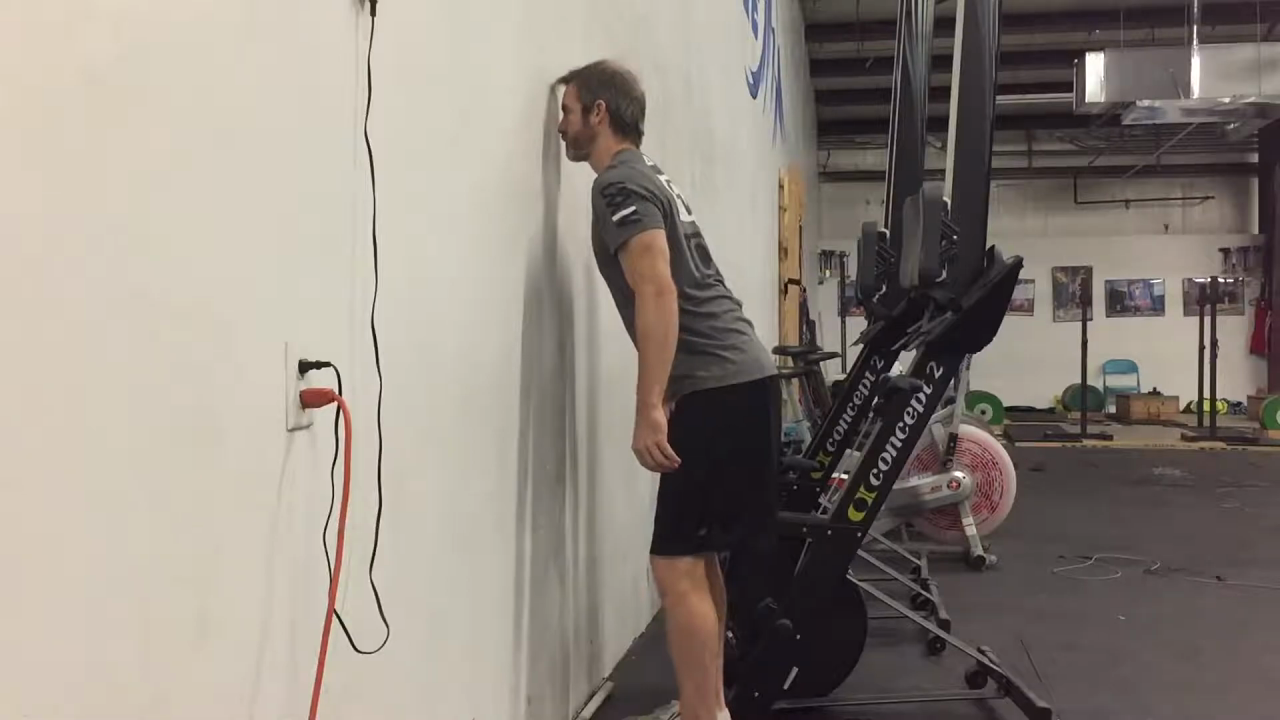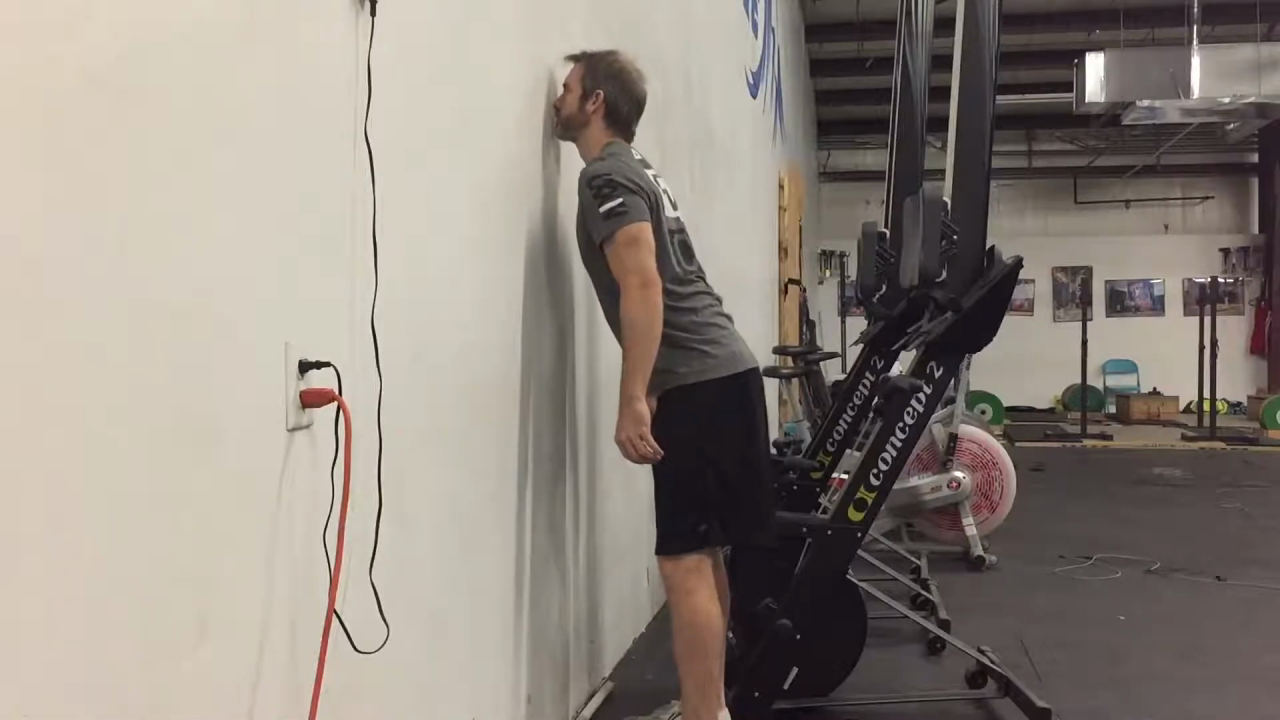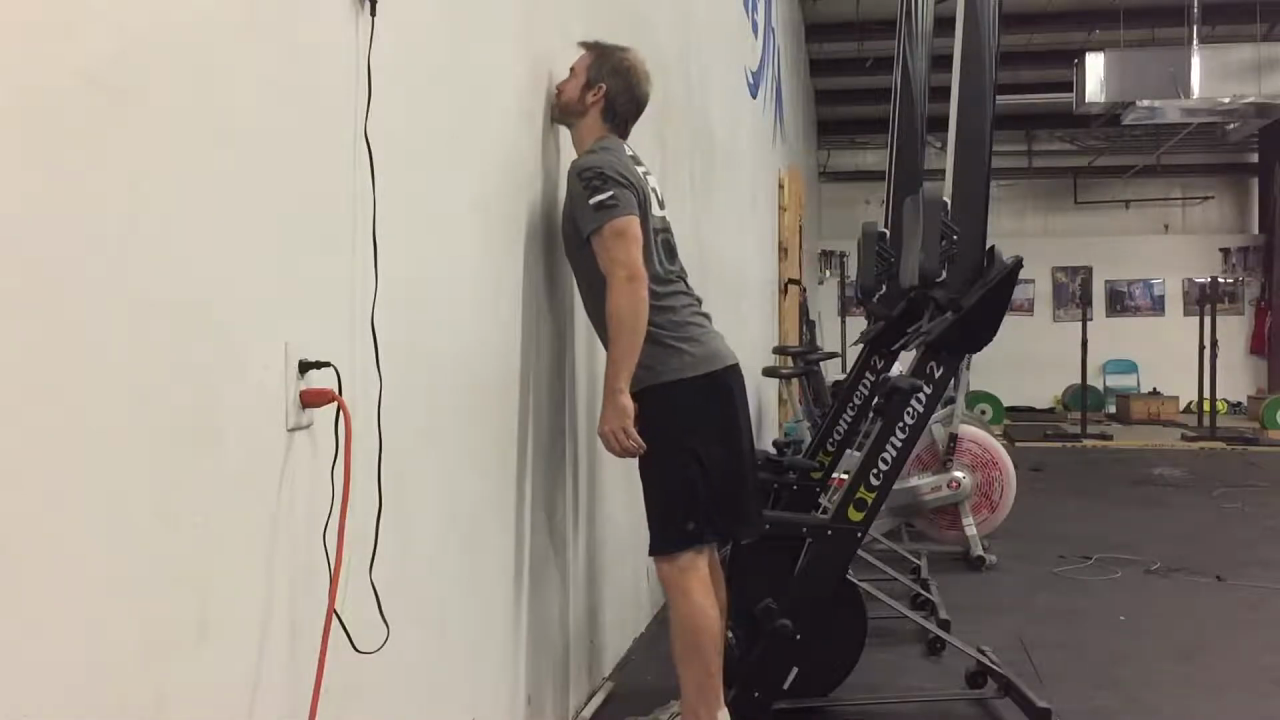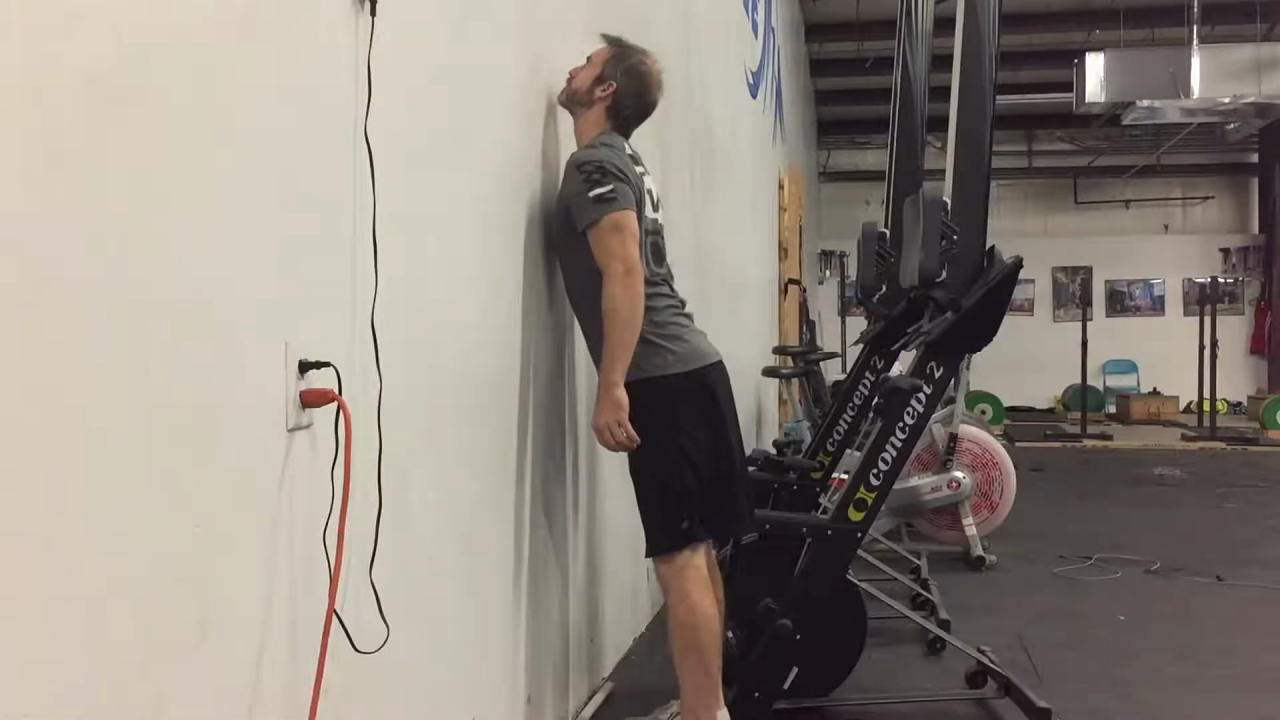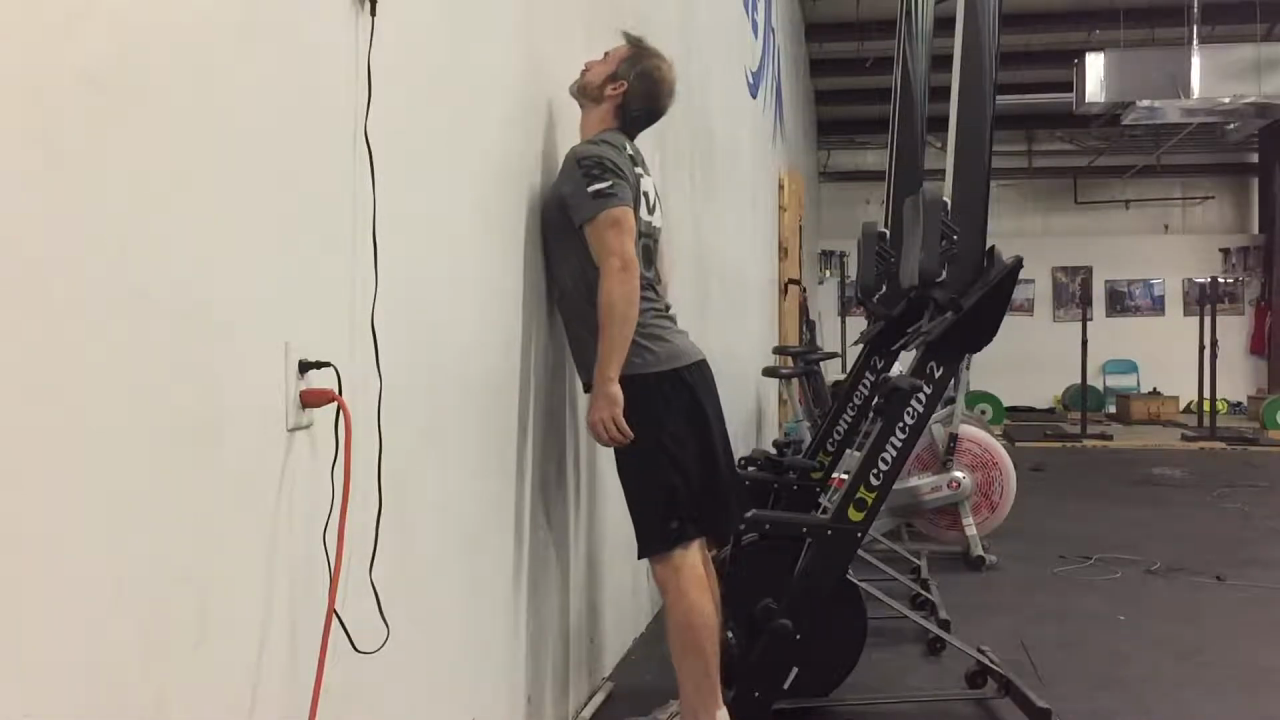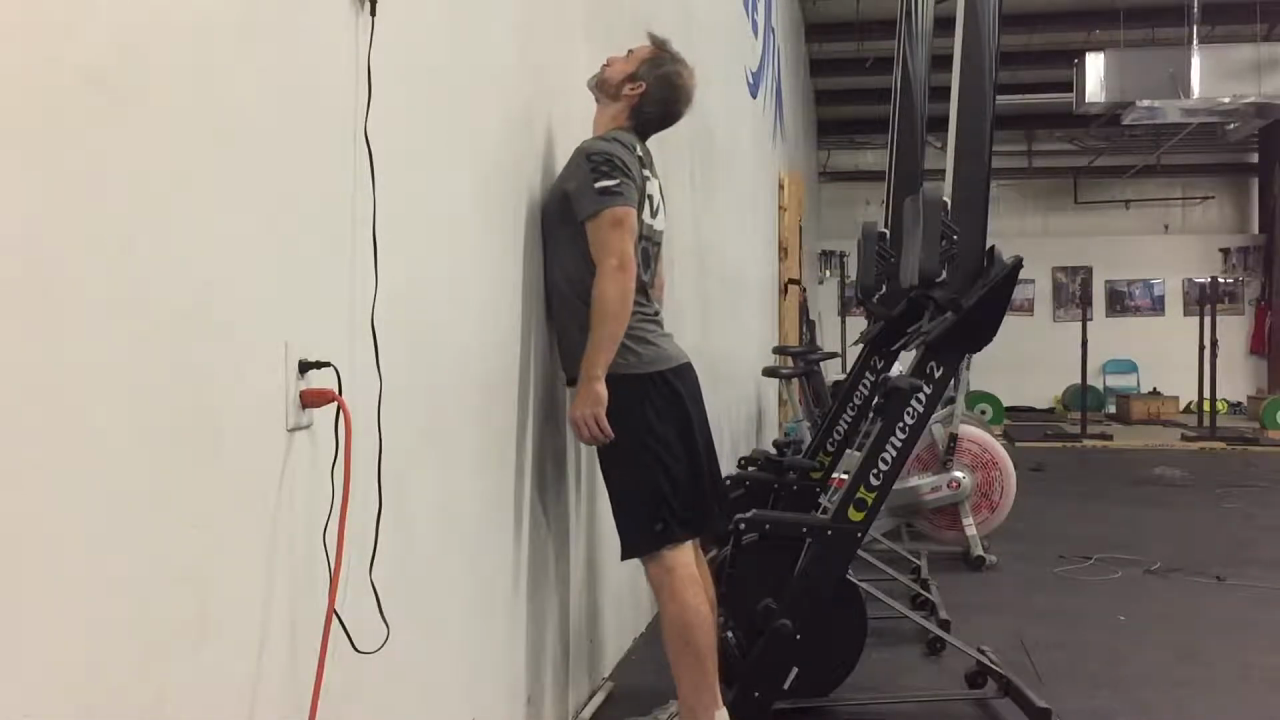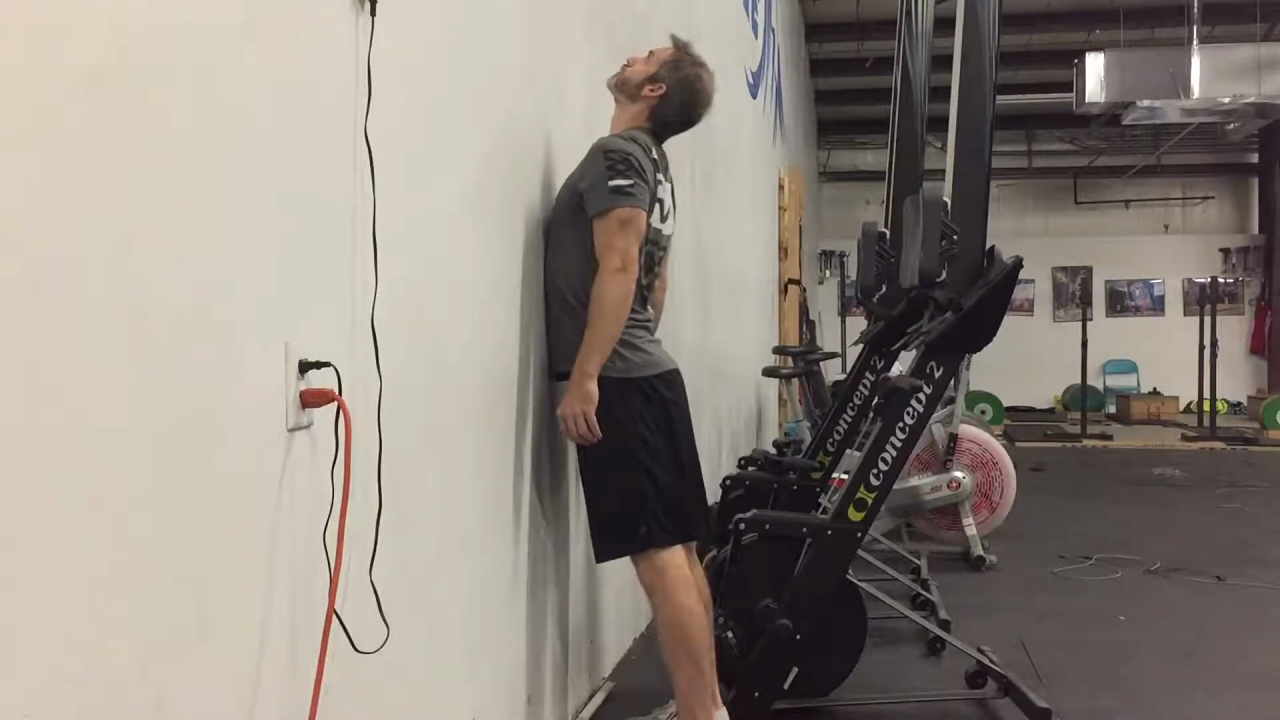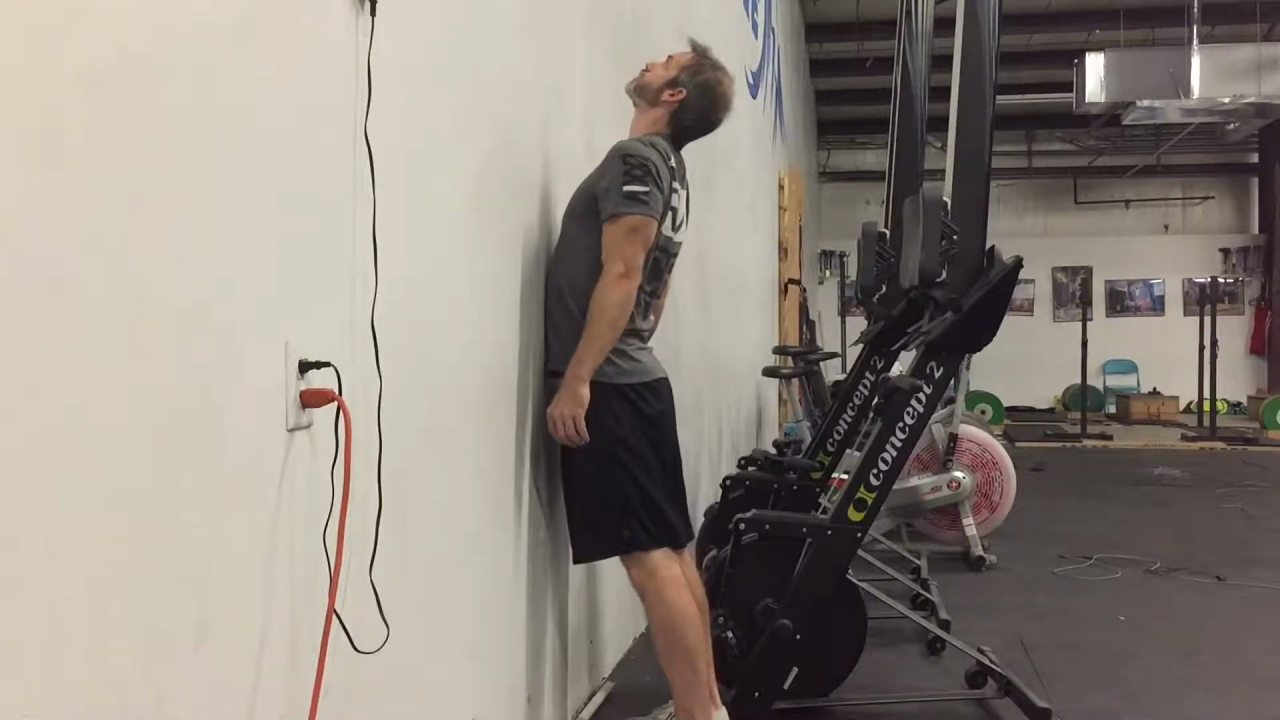
dt=0.5s
person 1, frame 1
left shoulder: (618, 185)
right shoulder: (645, 176)
left elbow: (657, 294)
left wrist: (648, 409)
right wrist: (667, 399)
left hip: (719, 389)
right hip: (738, 378)
left knee: (677, 565)
right knee: (697, 556)
person 1, frame 2
left shoulder: (606, 177)
right shoulder: (633, 169)
left elbow: (644, 286)
left wrist: (633, 403)
right wrist: (651, 391)
left hip: (700, 384)
right hip: (720, 372)
left knee: (683, 562)
right knee: (702, 554)
person 1, frame 3
left shoulder: (596, 170)
right shoulder: (624, 165)
left elbow: (629, 281)
left wrist: (615, 394)
right wrist: (632, 387)
left hip: (679, 382)
right hip: (703, 370)
left knee: (681, 558)
right knee: (698, 552)
person 1, frame 4
left shoulder: (594, 163)
right shoulder: (623, 162)
left elbow: (623, 274)
left wrist: (611, 387)
right wrist: (624, 381)
left hip: (663, 379)
right hip: (689, 367)
left knee: (680, 556)
right knee: (696, 548)
person 1, frame 5
left shoulder: (593, 159)
right shoulder: (626, 161)
left elbow: (619, 270)
left wrist: (606, 384)
left hip: (648, 379)
right hip: (674, 368)
left knee: (674, 553)
right knee: (690, 546)
person 1, frame 6
left shoulder: (602, 156)
right shoulder: (635, 162)
left elbow: (615, 268)
left wrist: (593, 379)
left hip: (632, 380)
right hip: (660, 369)
left knee: (667, 553)
right knee: (683, 547)
person 1, frame 7
left shoulder: (617, 153)
right shoulder: (649, 161)
left elbow: (617, 269)
left wrist: (584, 377)
left hip: (619, 382)
right hip: (649, 374)
left knee: (657, 552)
right knee: (675, 547)
person 1, frame 8
left shoulder: (635, 158)
right shoulder: (667, 168)
left elbow: (620, 275)
left wrist: (576, 380)
left hip: (607, 387)
right hip: (636, 380)
left knee: (648, 555)
right knee: (668, 550)
